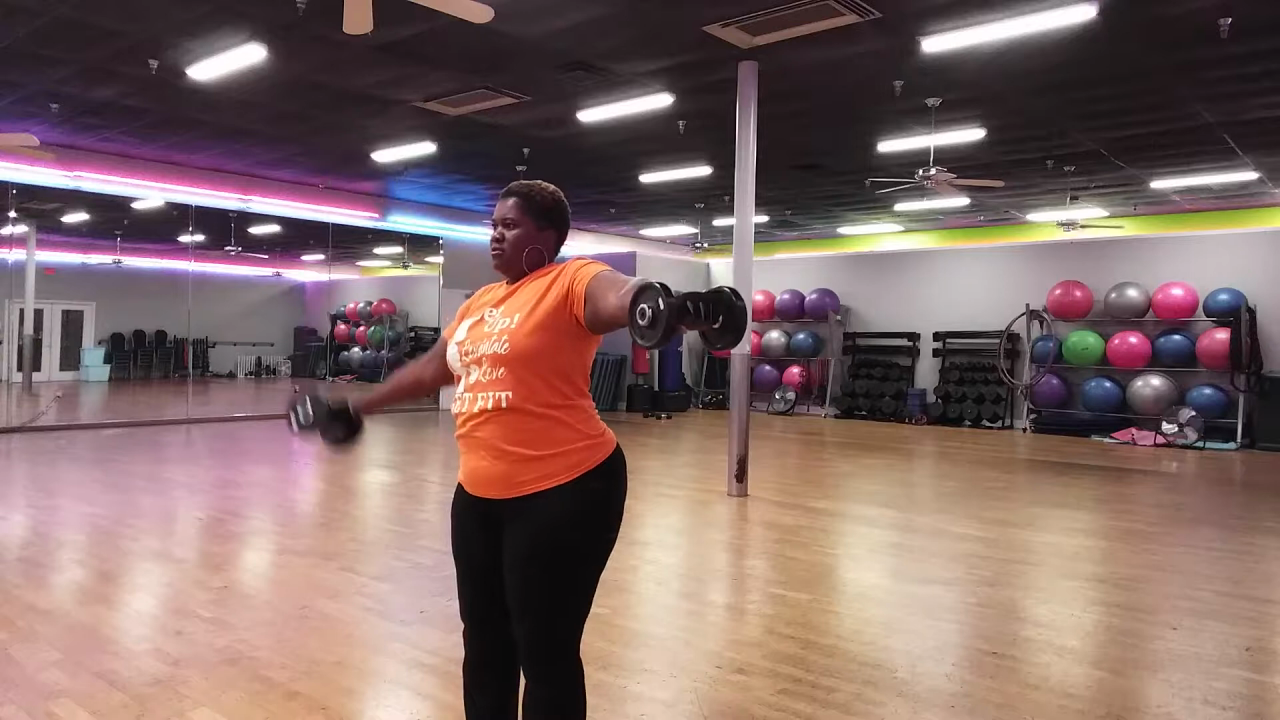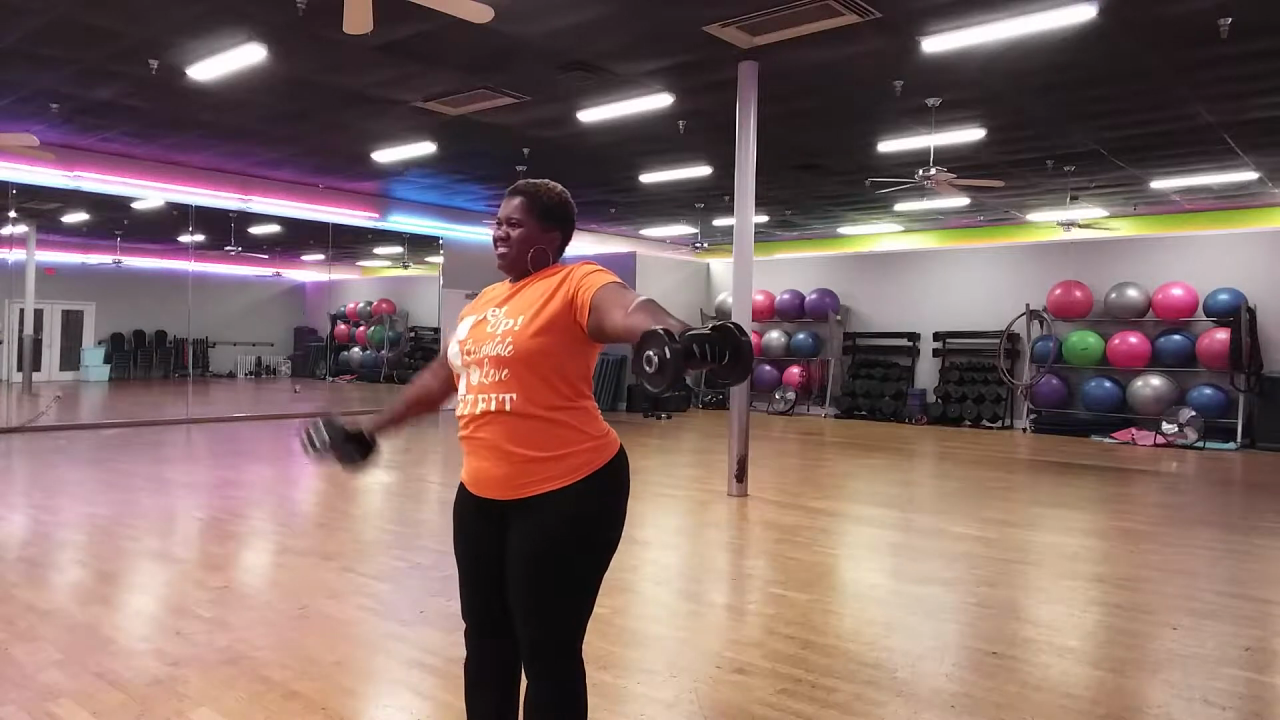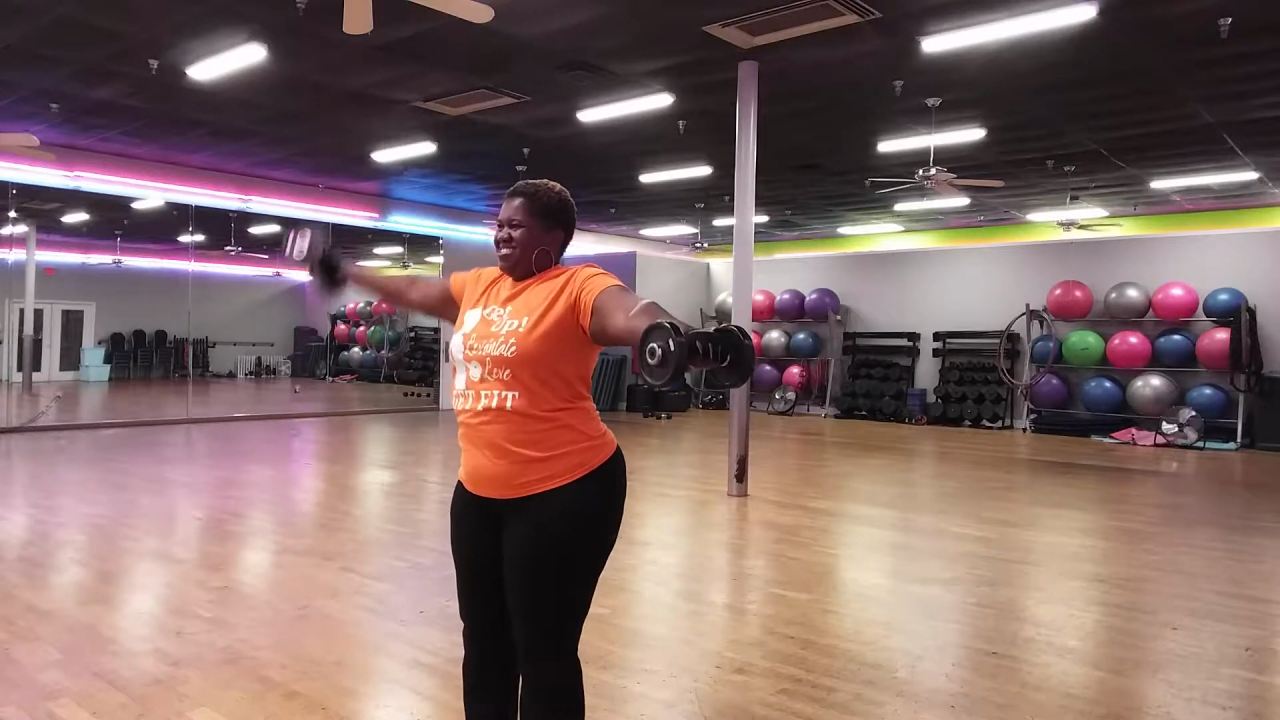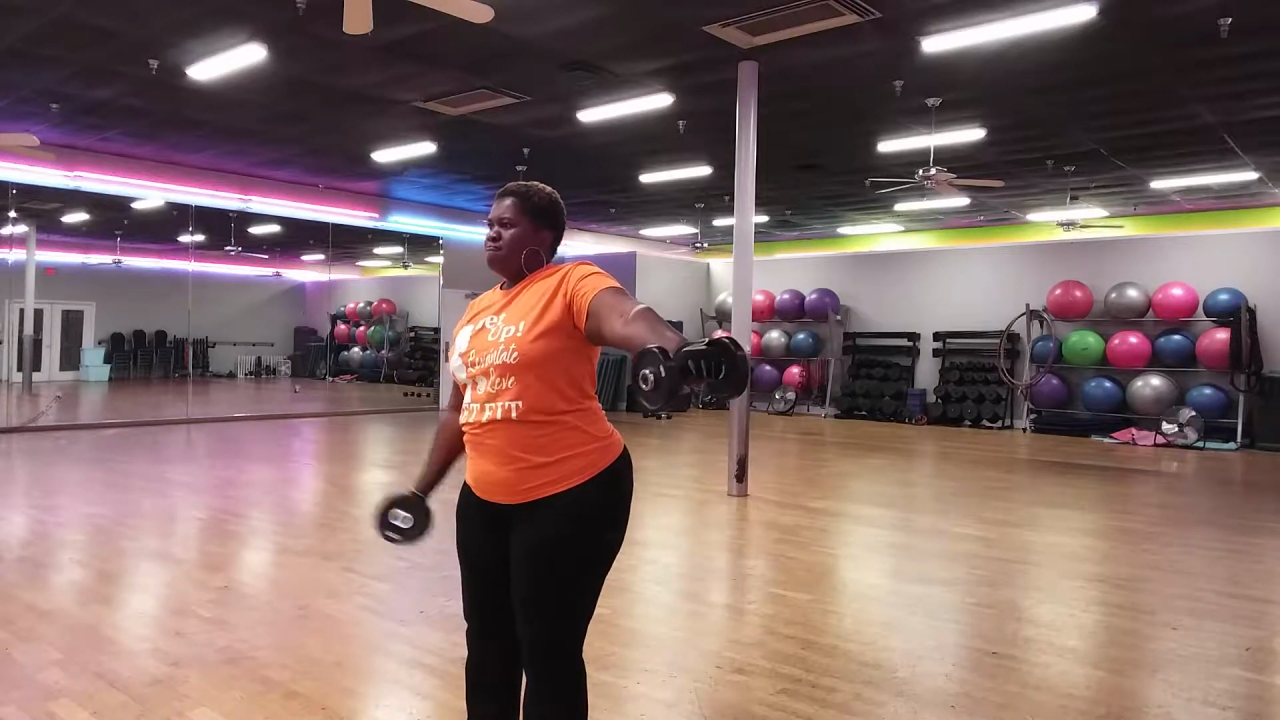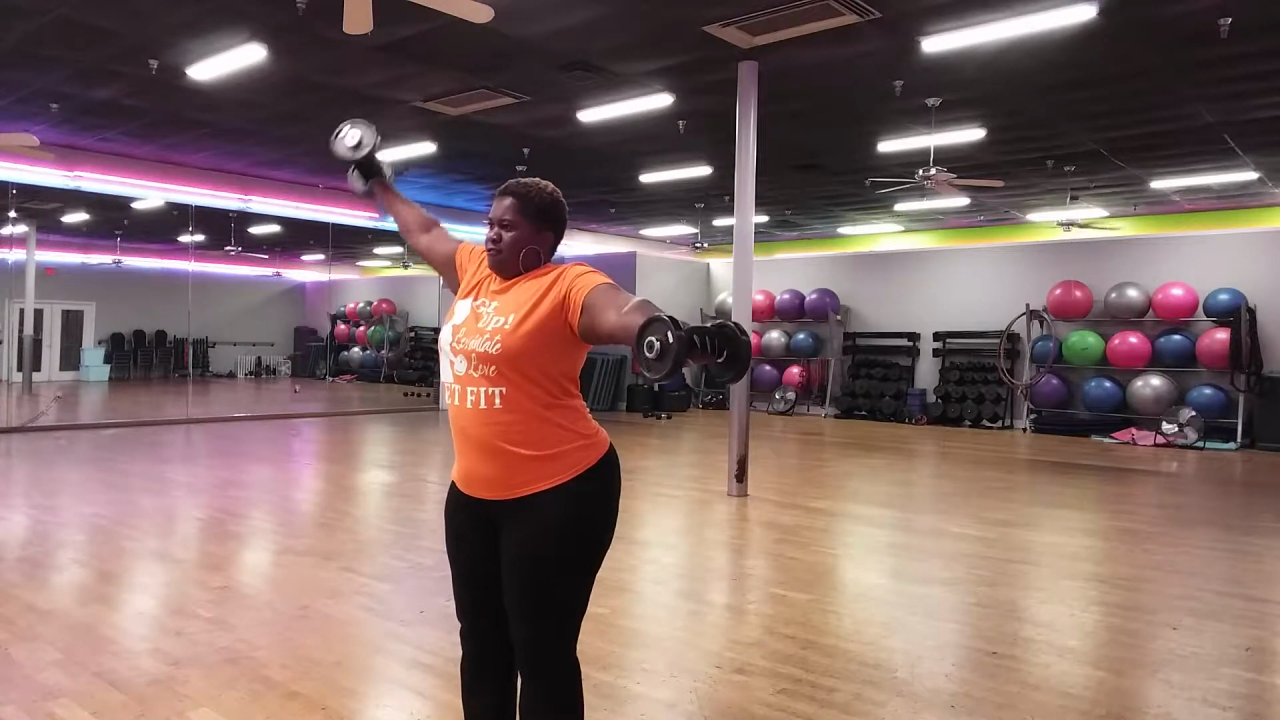
dt=1s
person 1, frame 1
left shoulder: (572, 280)
right shoulder: (481, 302)
left elbow: (626, 296)
right elbow: (431, 368)
left wrist: (683, 309)
right wrist: (360, 405)
left hip: (567, 491)
right hip: (481, 495)
left knee: (545, 653)
right knee: (484, 645)
person 1, frame 2
left shoulder: (576, 285)
right shoulder: (484, 302)
left elbow: (631, 312)
right elbow: (439, 379)
left wrist: (679, 337)
right wrist: (376, 426)
left hip: (566, 493)
right hip: (482, 496)
left knee: (547, 652)
right knee: (485, 643)
person 1, frame 3
left shoulder: (579, 287)
right shoulder: (483, 286)
left elbow: (634, 316)
right elbow: (417, 290)
right wrist: (345, 271)
left hip: (567, 490)
right hip: (481, 493)
left knee: (543, 651)
right knee: (485, 643)
person 1, frame 4
left shoulder: (573, 285)
right shoulder: (476, 311)
left elbow: (627, 318)
right elbow: (457, 410)
left wrist: (678, 353)
right wrist: (424, 486)
left hip: (571, 494)
right hip: (486, 499)
left knee: (549, 650)
right knee: (487, 644)
person 1, frame 5
left shoulder: (568, 285)
right shoulder: (475, 273)
left elbow: (625, 313)
right elbow: (424, 231)
right wrist: (380, 185)
left hip: (558, 492)
right hip: (474, 493)
left knee: (541, 651)
right knee: (481, 642)
